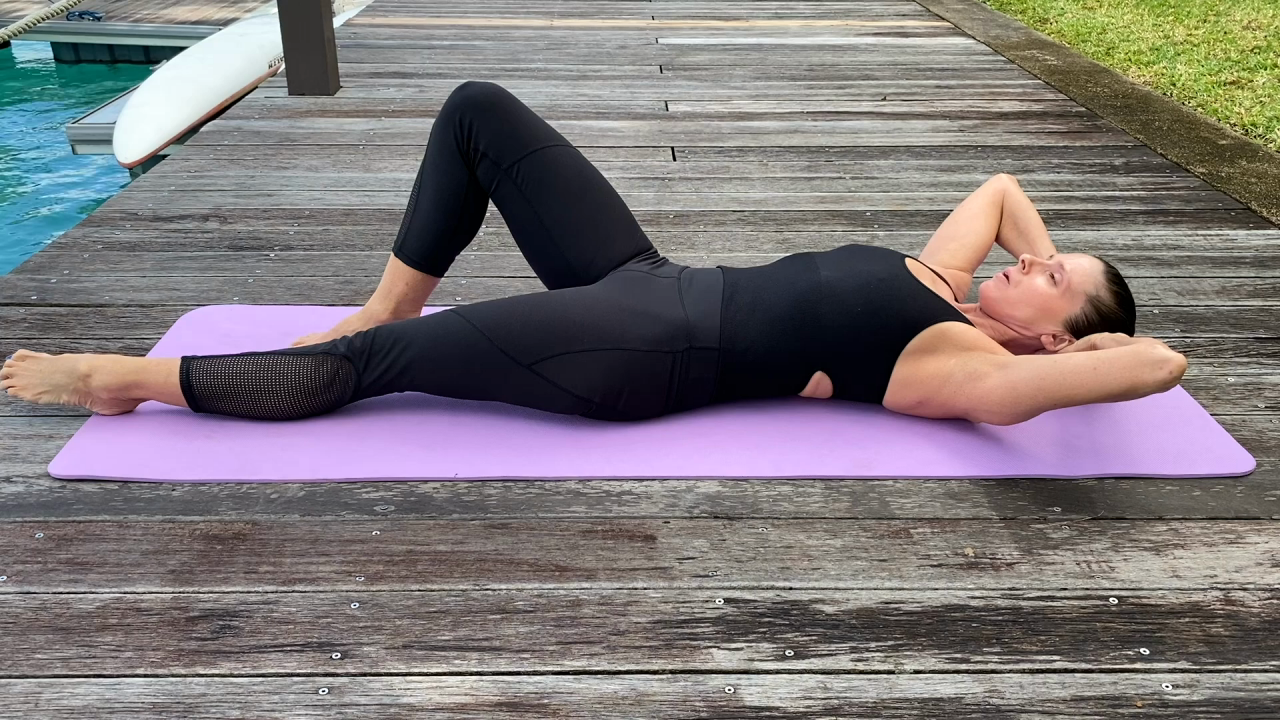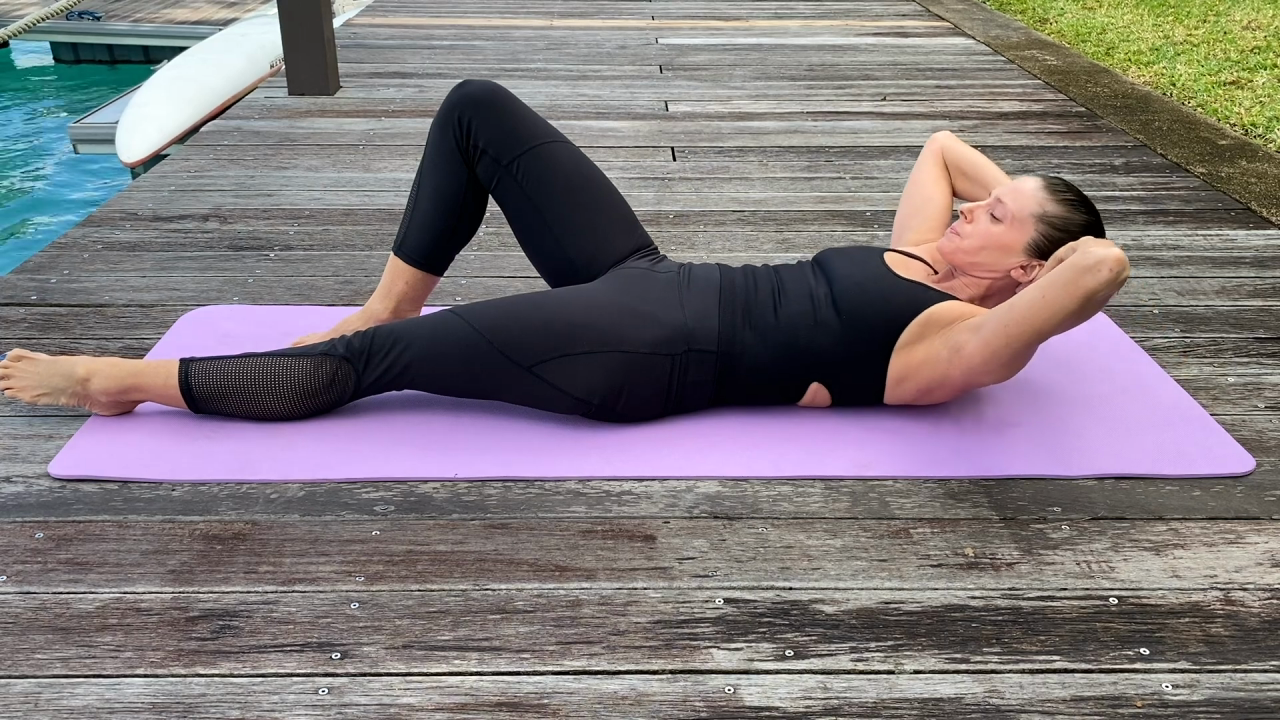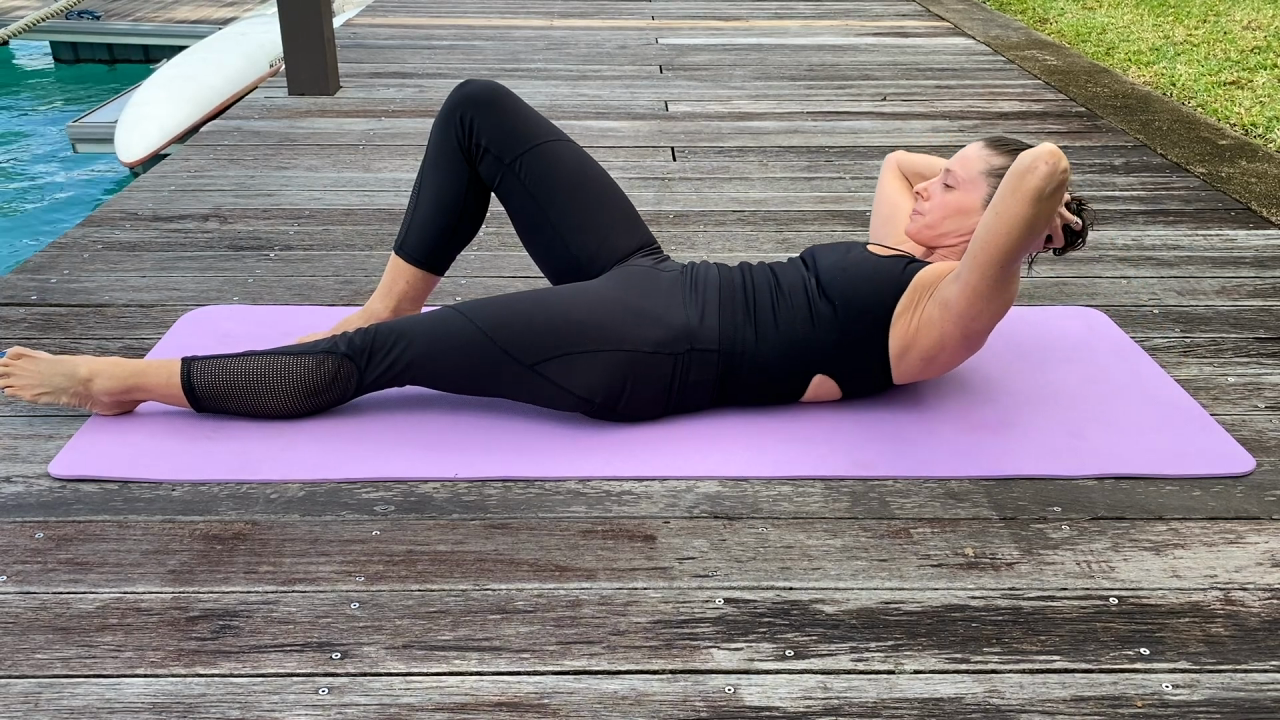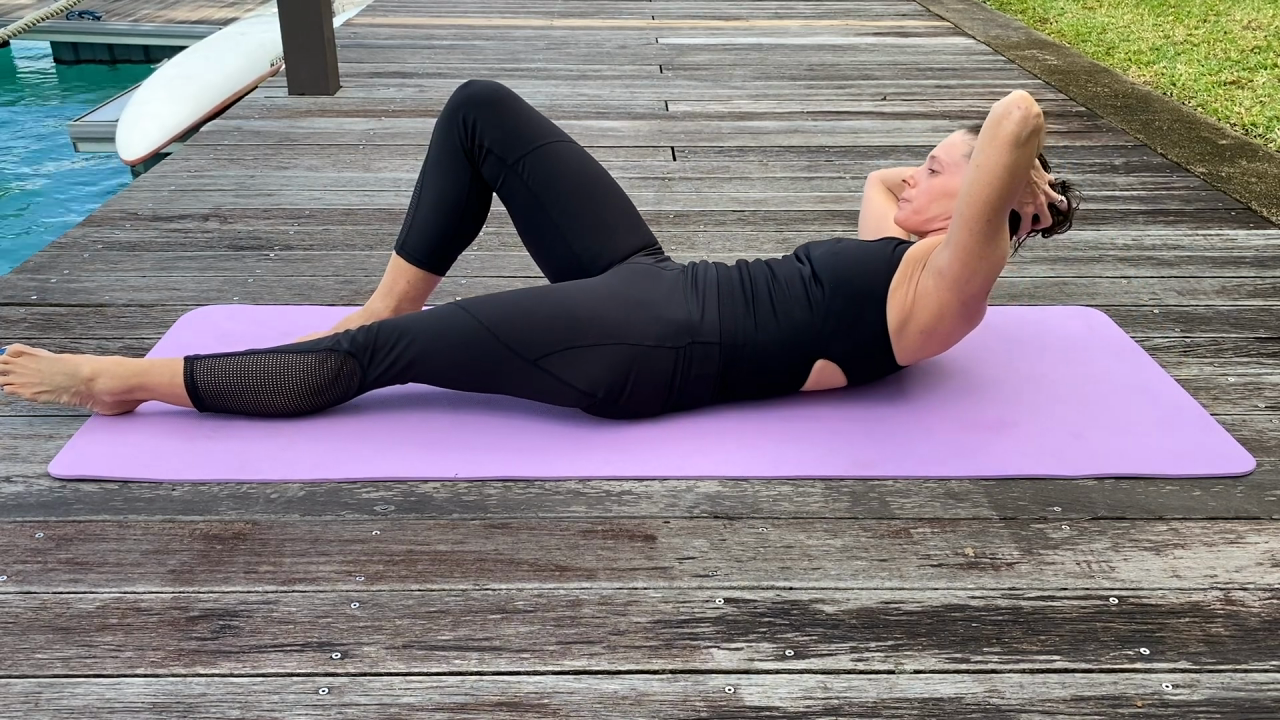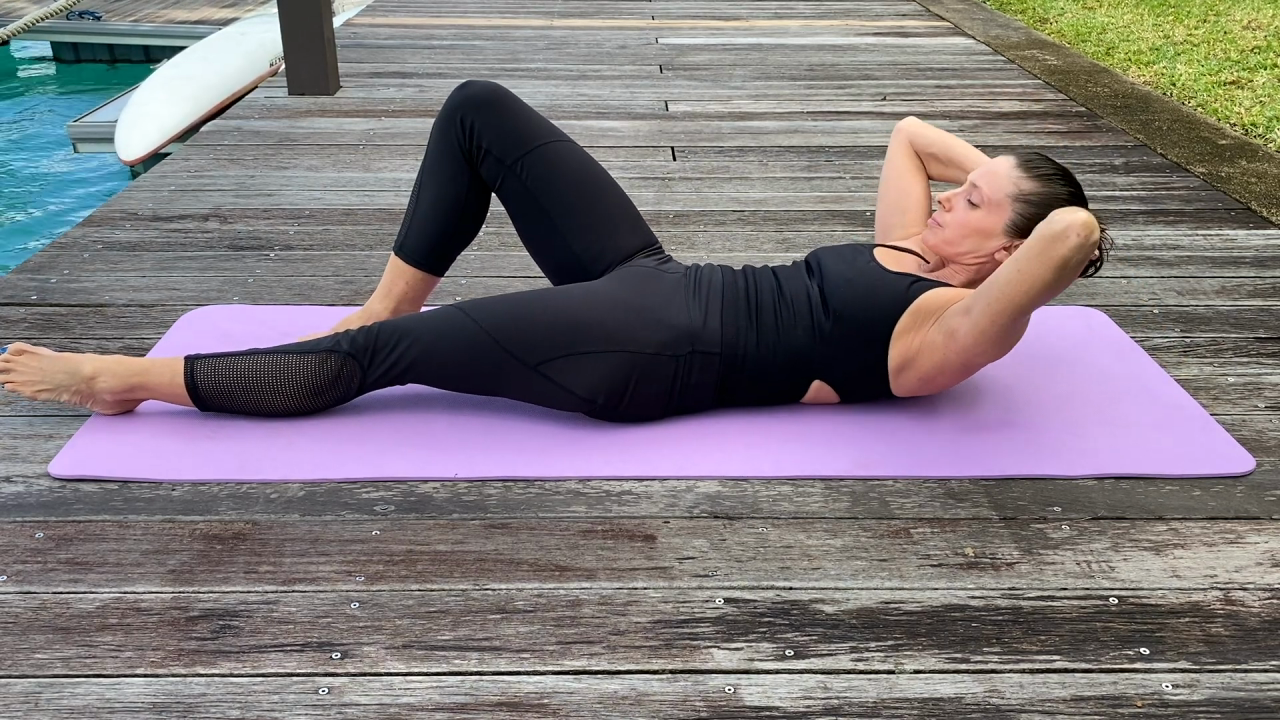
dt=1s
person 1, frame 1
left shoulder: (974, 370)
right shoulder: (945, 292)
left elbow: (1157, 363)
right elbow: (1000, 184)
left wrist: (1085, 332)
right wrist: (1060, 272)
left hip: (648, 352)
right hip: (655, 287)
left knee: (369, 364)
right knee: (479, 112)
left ankle: (121, 376)
right ankle: (388, 306)
person 1, frame 2
left shoulder: (962, 345)
right shoulder: (922, 264)
left elbow: (1104, 266)
right elbow: (942, 144)
left wrist: (1058, 252)
right wrist: (1021, 204)
left hip: (644, 355)
right hip: (651, 286)
left knee: (370, 365)
right knee: (475, 109)
left ankle: (120, 379)
right ankle: (385, 307)
person 1, frame 3
left shoulder: (954, 311)
right shoulder: (903, 258)
left elbow: (1044, 164)
right elbow: (895, 159)
left wrist: (1022, 195)
right wrist: (971, 173)
left hip: (645, 353)
right hip: (649, 285)
left knee: (374, 360)
right knee: (478, 108)
left ankle: (121, 379)
right ankle: (387, 304)
person 1, frame 4
left shoulder: (947, 288)
right shoulder: (897, 253)
left elbow: (1017, 116)
right elbow: (877, 177)
left wrist: (1011, 183)
right wrist: (967, 170)
left hip: (647, 349)
right hip: (650, 284)
left knee: (380, 358)
right knee: (479, 109)
left ankle: (125, 379)
right ankle: (386, 304)
person 1, frame 5
left shoulder: (959, 330)
right shoulder: (912, 255)
left elbow: (1072, 234)
right elbow: (906, 131)
left wrist: (1056, 226)
right wrist: (998, 174)
left hip: (647, 353)
right hip: (653, 283)
left knee: (376, 357)
right knee: (477, 109)
left ankle: (125, 377)
right ankle: (385, 306)
